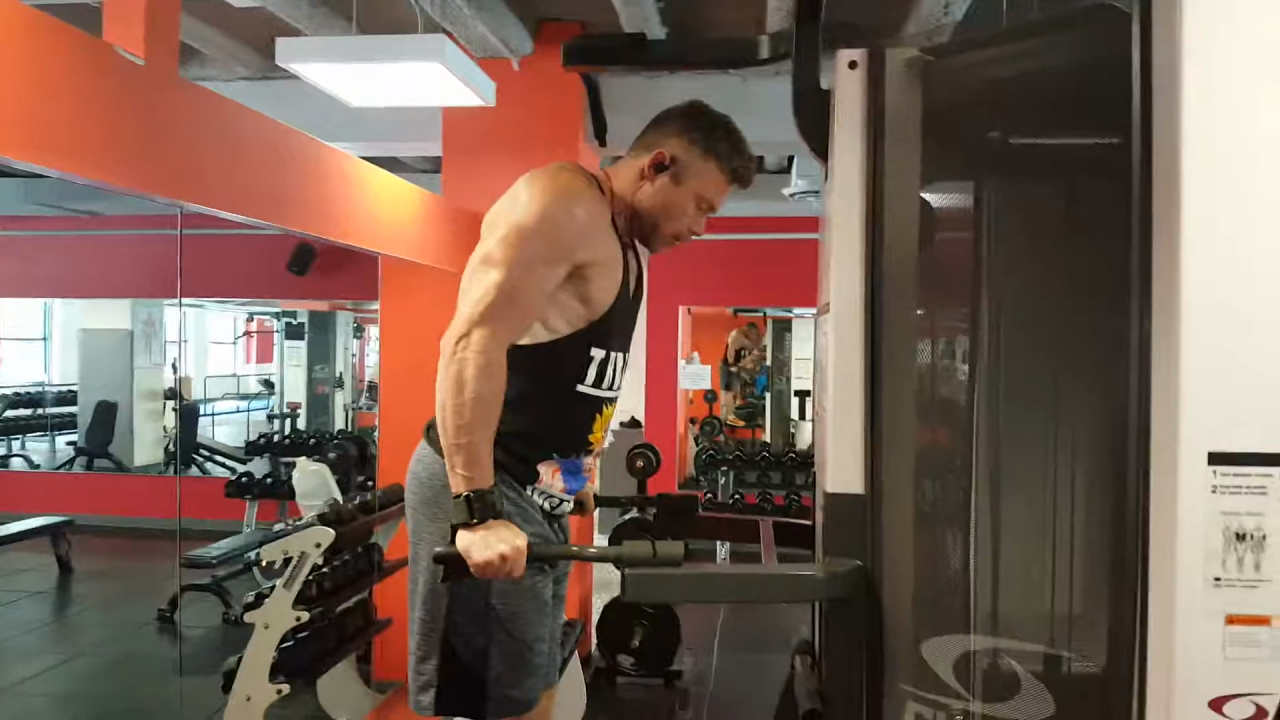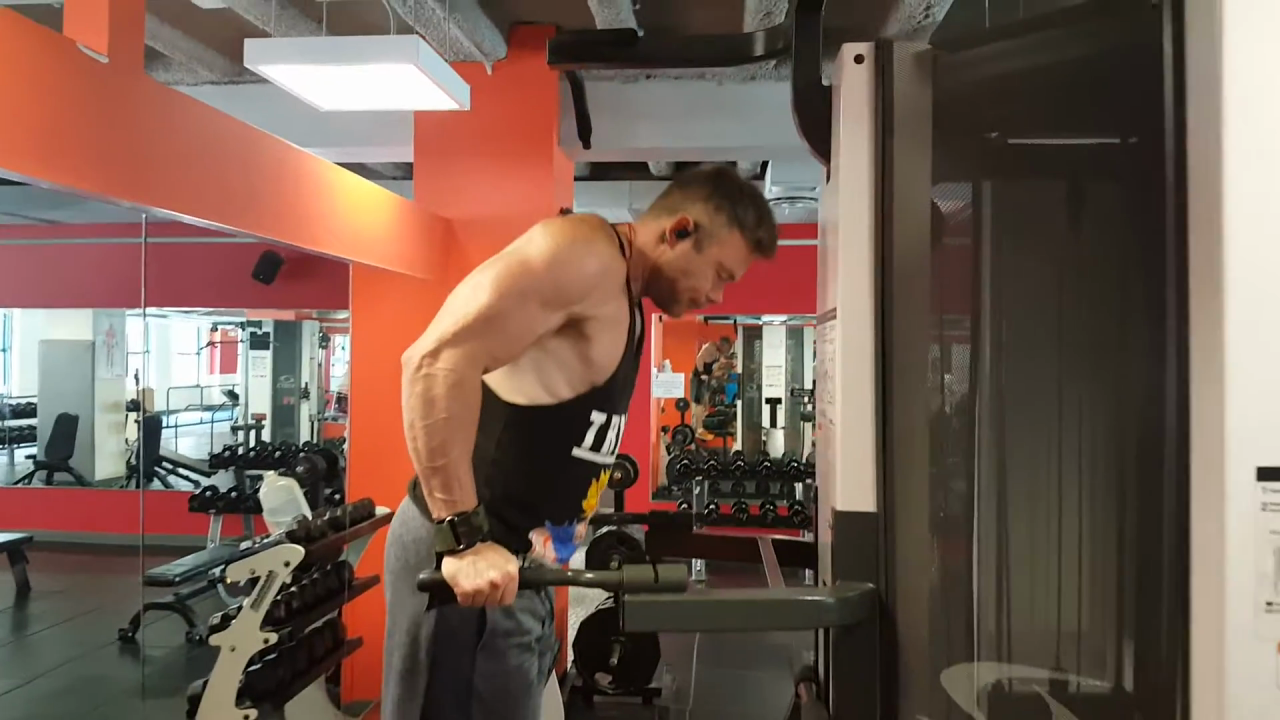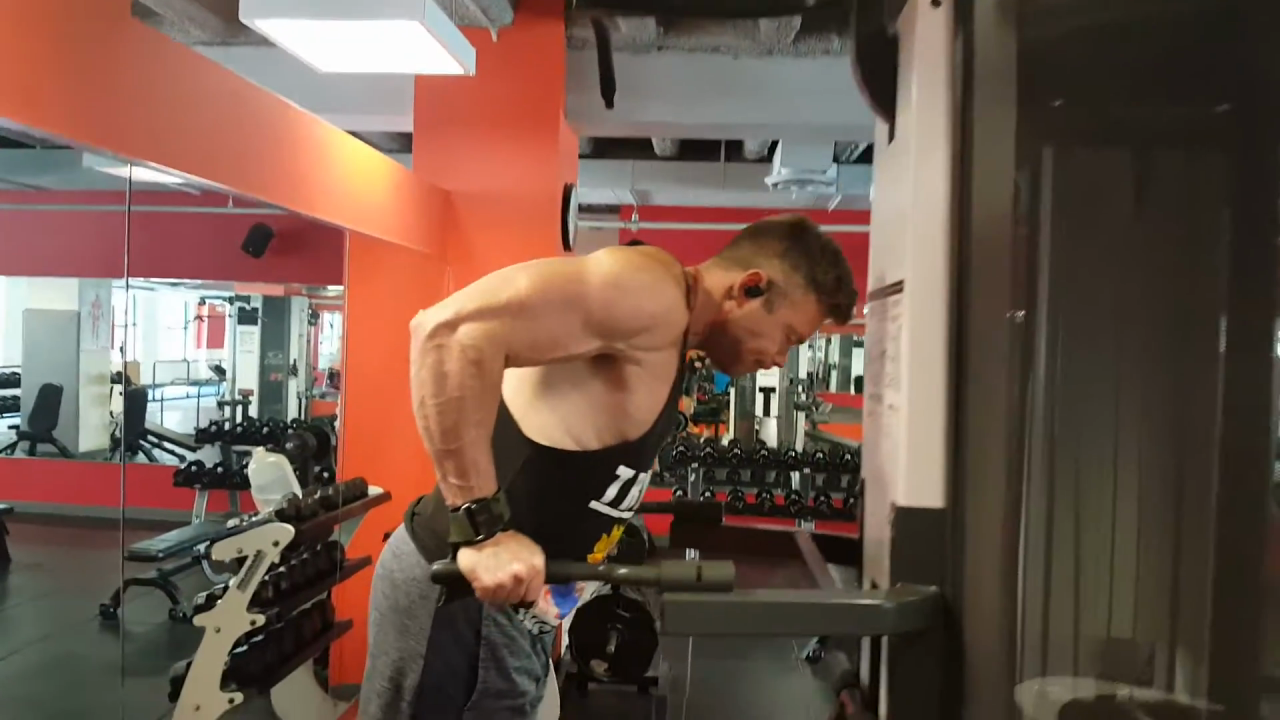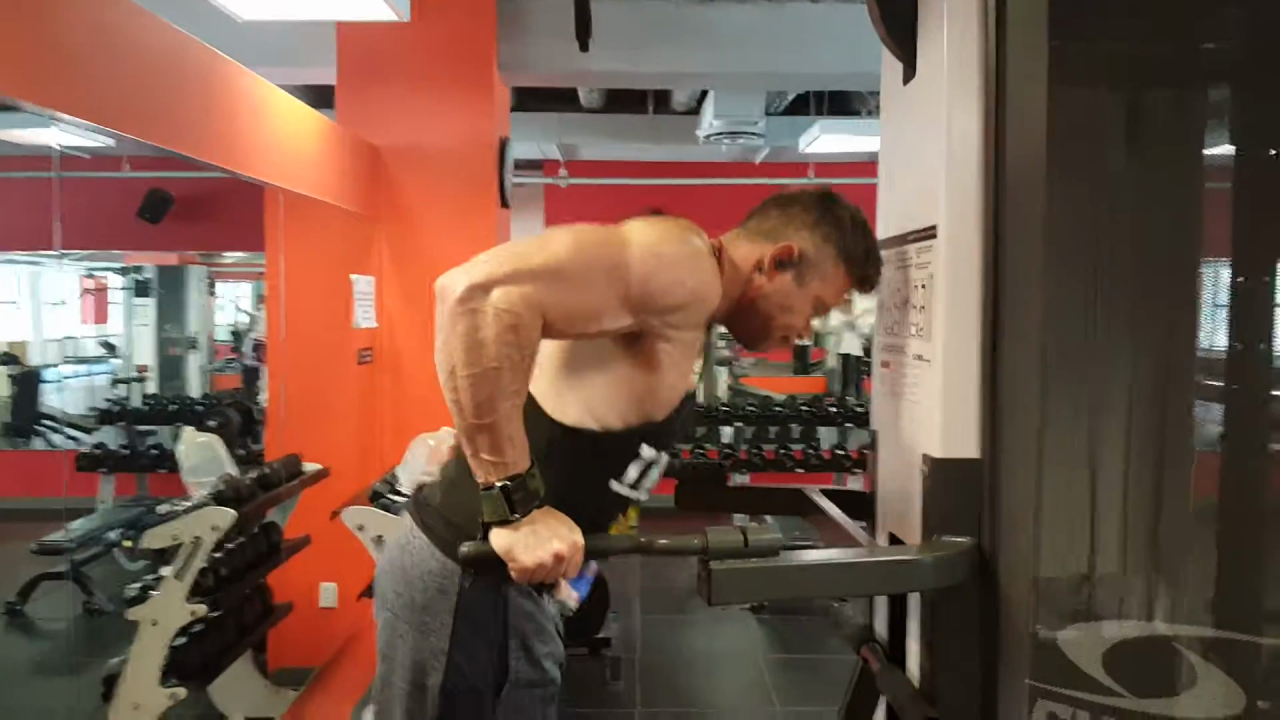
dt=0.7s
person 1, frame 1
left shoulder: (622, 247)
right shoulder: (567, 204)
right elbow: (472, 340)
right wrist: (475, 511)
left hip: (539, 499)
right hip: (485, 495)
person 1, frame 2
left shoulder: (624, 303)
right shoulder: (585, 253)
right elbow: (438, 360)
right wrist: (462, 536)
left hip: (521, 563)
right hip: (472, 559)
person 1, frame 3
left shoulder: (666, 336)
right shoulder: (652, 293)
right elbow: (450, 330)
right wrist: (482, 528)
left hip: (514, 604)
right hip: (463, 590)
person 1, frame 4
left shoulder: (681, 307)
right shoulder: (683, 266)
right elbow: (478, 293)
right wrist: (514, 504)
left hip: (511, 579)
right hip: (470, 579)
